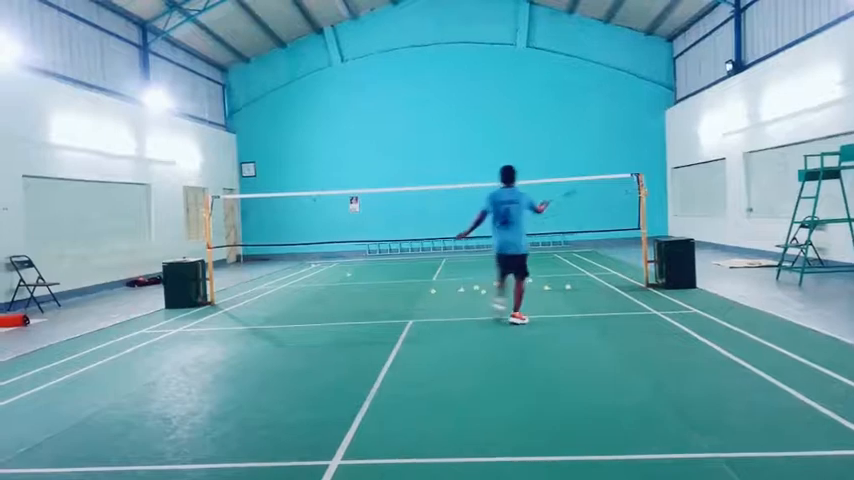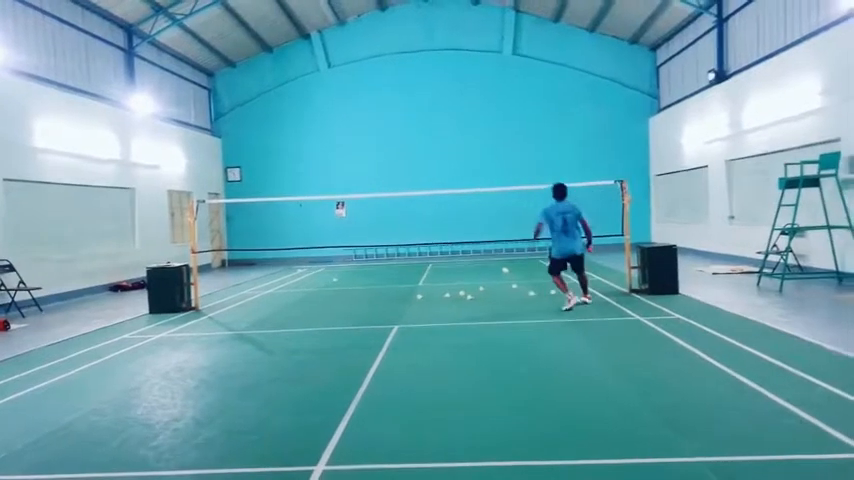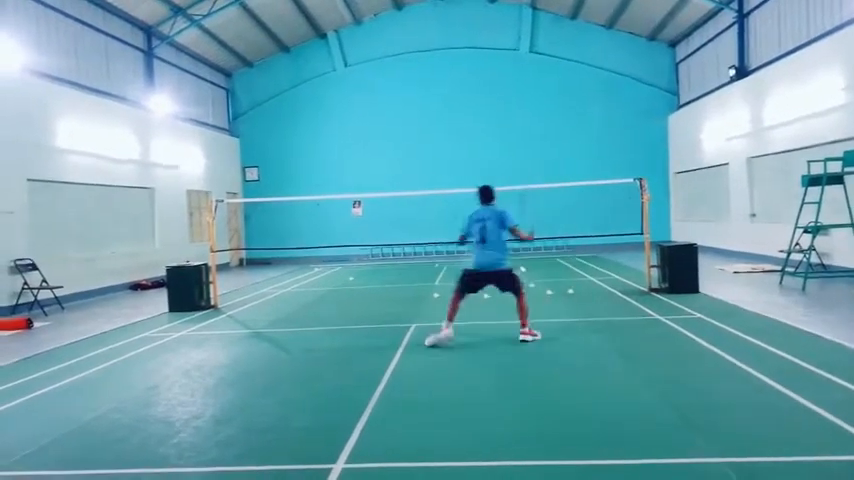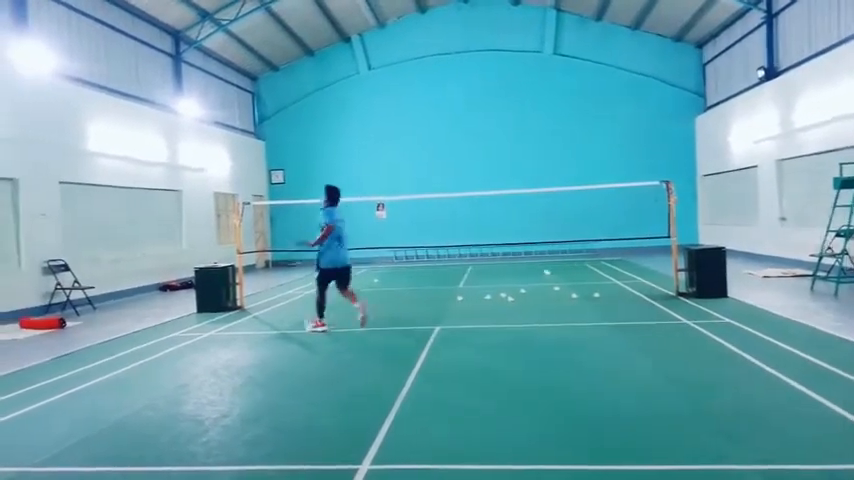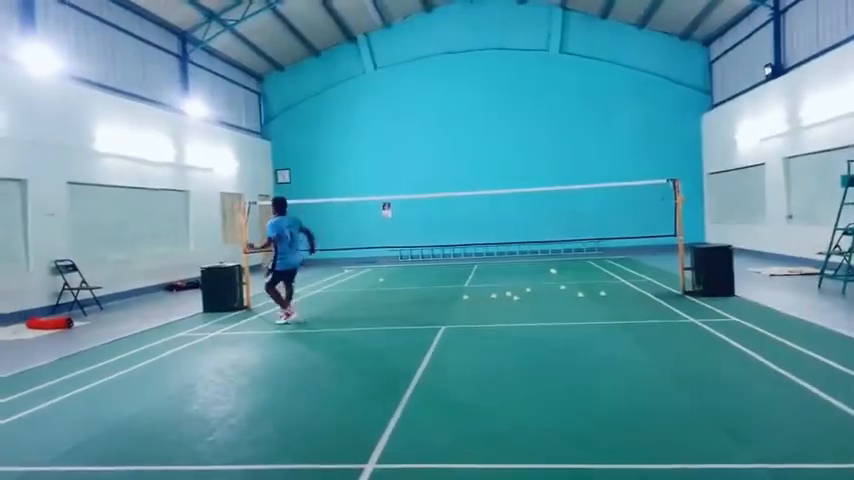
dt=1s
person 1, frame 1
left shoulder: (493, 196)
right shoulder: (522, 196)
left elbow: (482, 216)
right elbow: (538, 210)
left wrist: (468, 231)
right wrist: (544, 205)
left hip: (500, 245)
right hip: (517, 245)
left knee: (502, 275)
right knee: (520, 278)
left ankle: (499, 300)
right ankle: (516, 313)
person 1, frame 2
left shoulder: (547, 211)
right shoulder: (574, 208)
left elbow: (538, 229)
right elbow: (585, 226)
left wrist: (535, 236)
right wrist: (589, 242)
left hip: (558, 251)
right hip: (576, 248)
left knee: (555, 274)
right knee: (580, 272)
left ankle: (570, 296)
right ankle: (586, 296)
person 1, frame 3
left shoulder: (473, 217)
right shoulder: (501, 214)
left elbow: (461, 239)
right elbow: (518, 236)
left wrist: (468, 238)
right wrist: (529, 237)
left hip: (477, 266)
right hip: (500, 265)
left knee: (457, 295)
right knee: (519, 293)
left ankle: (446, 331)
right ankle: (525, 330)
person 1, frame 4
left shoulder: (326, 212)
right shoulder: (338, 214)
left elbow: (329, 230)
left wrist: (314, 243)
left hip: (328, 260)
right hip: (343, 259)
left knee: (320, 290)
right knee: (344, 289)
left ankle: (320, 322)
right ankle: (358, 305)
person 1, frame 5
left shoulder: (273, 224)
right shoulder: (294, 220)
left elbow: (269, 243)
right elbow: (309, 234)
left wrist: (255, 247)
right wrist: (312, 246)
left hip: (281, 263)
right hip: (295, 260)
left knee: (269, 287)
right knee: (288, 284)
left ankle: (287, 312)
right ankle: (288, 309)
